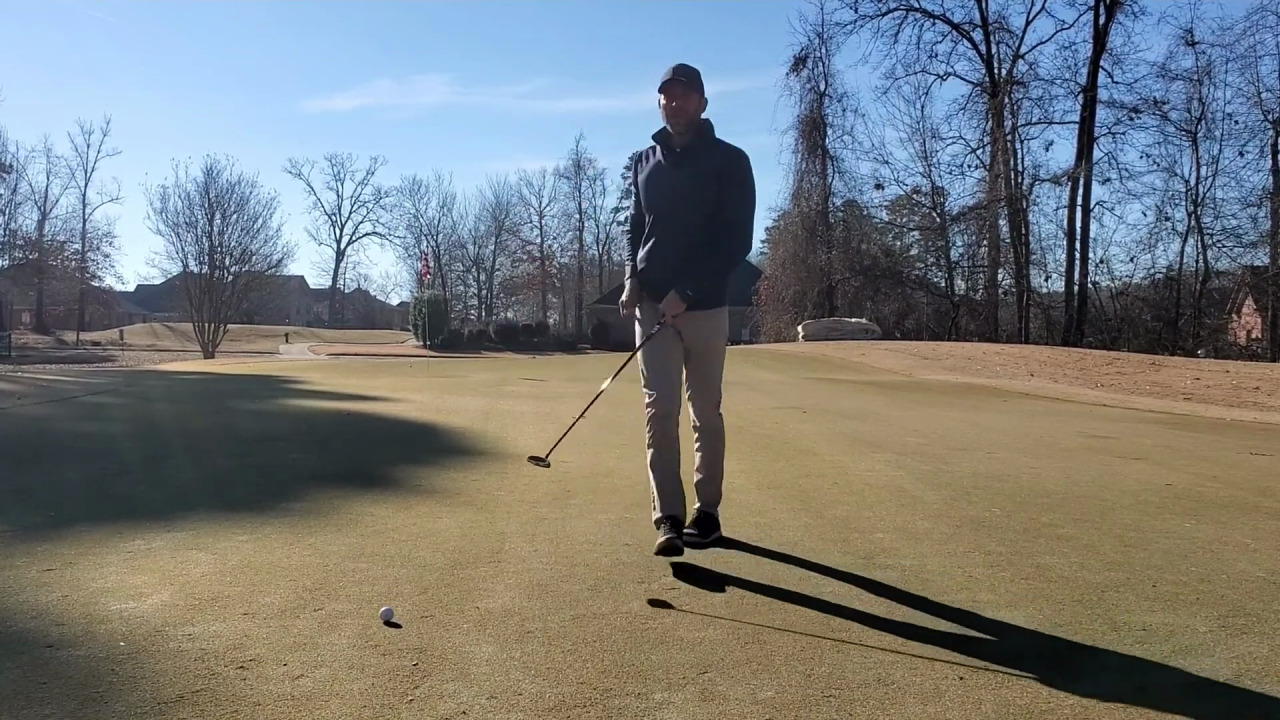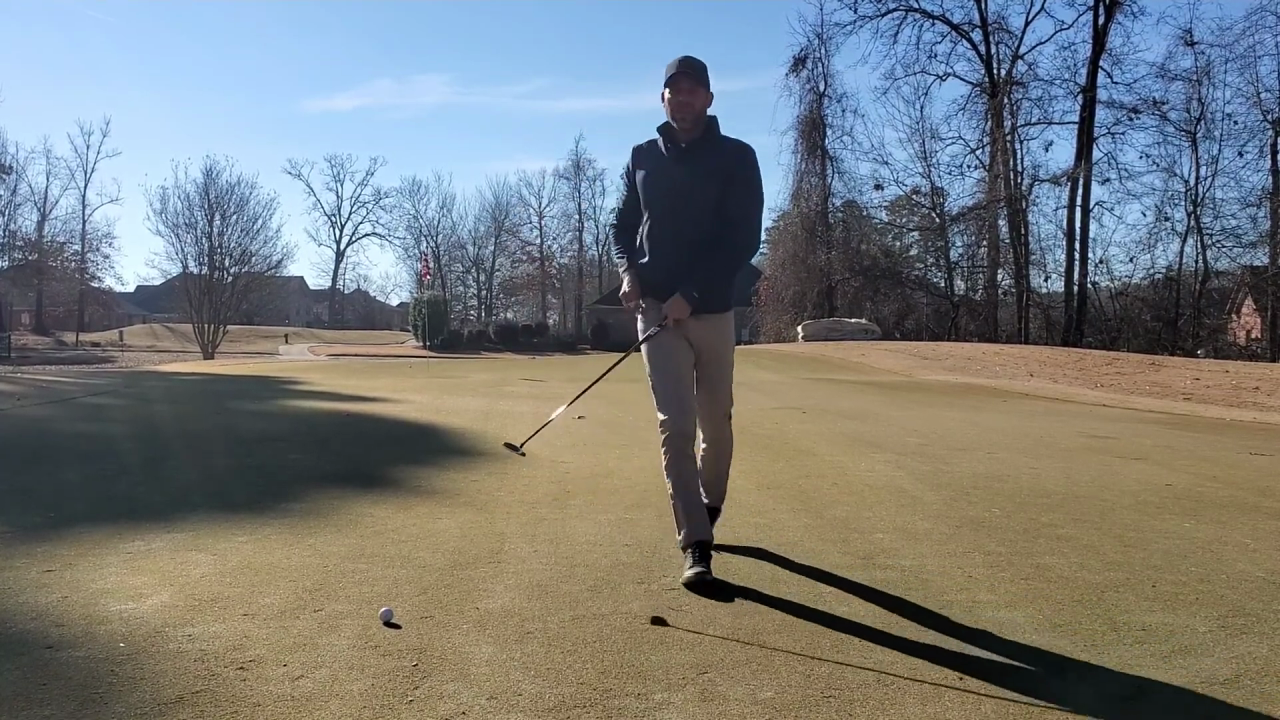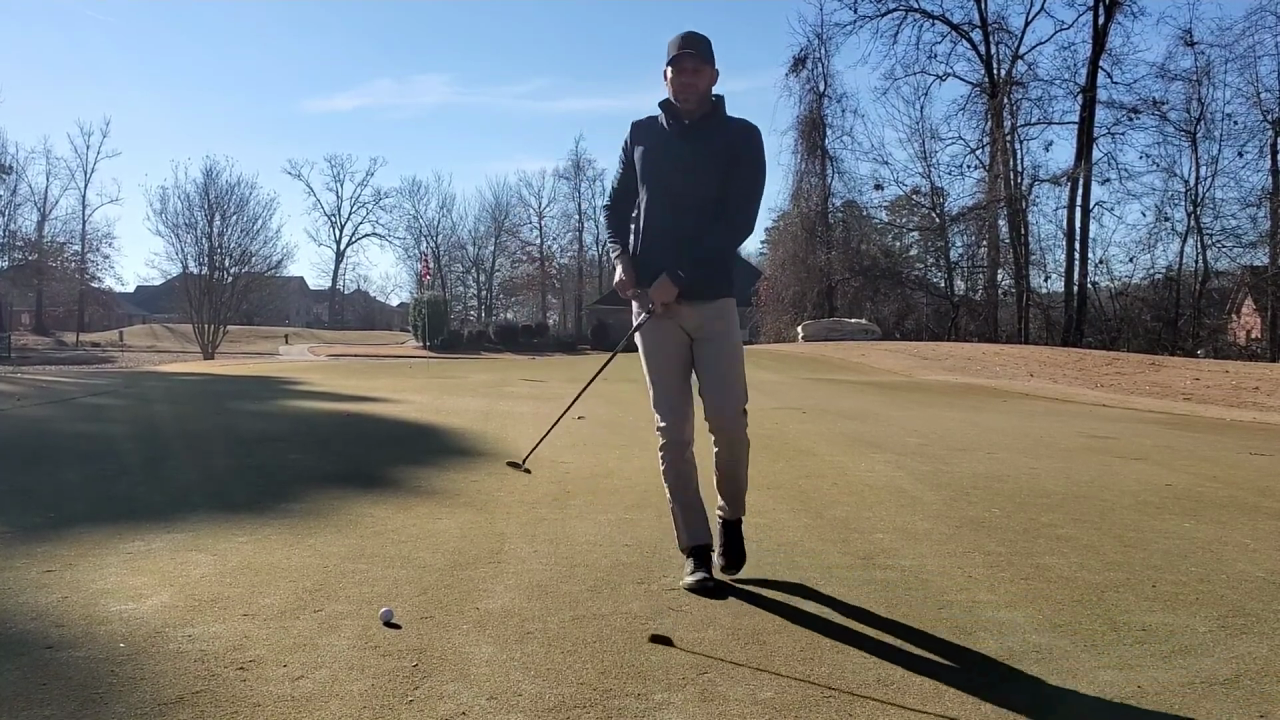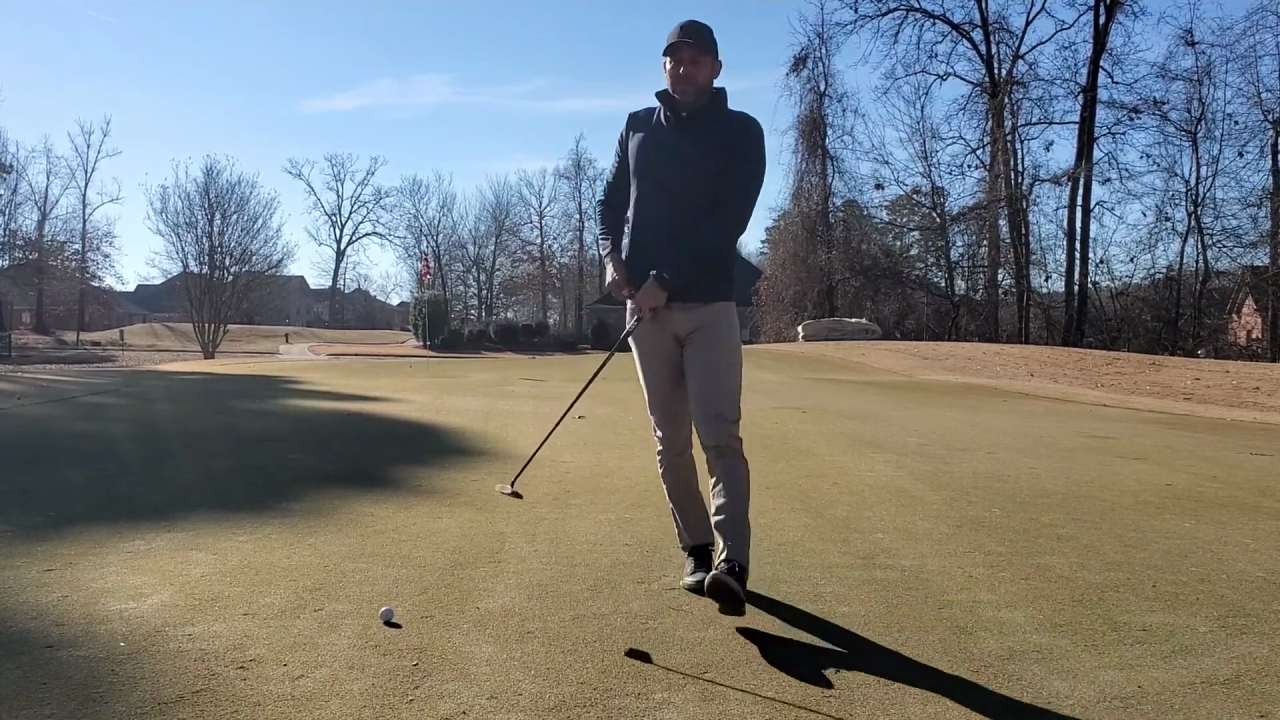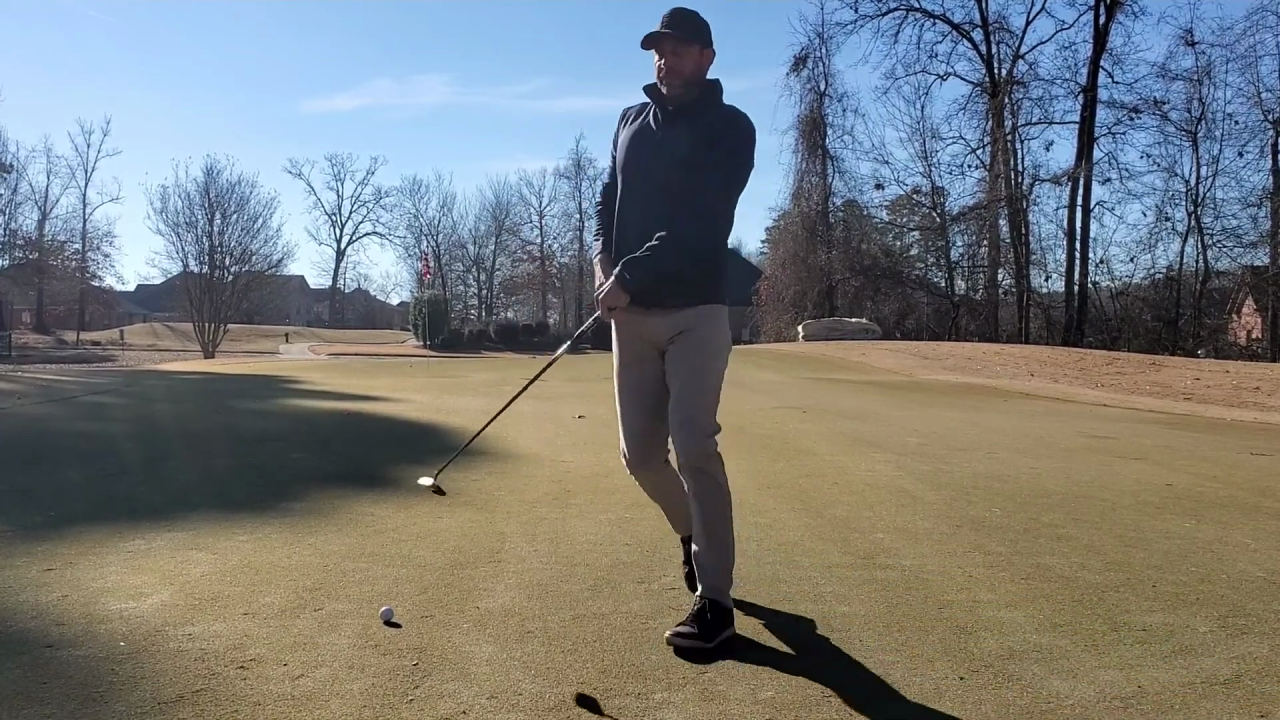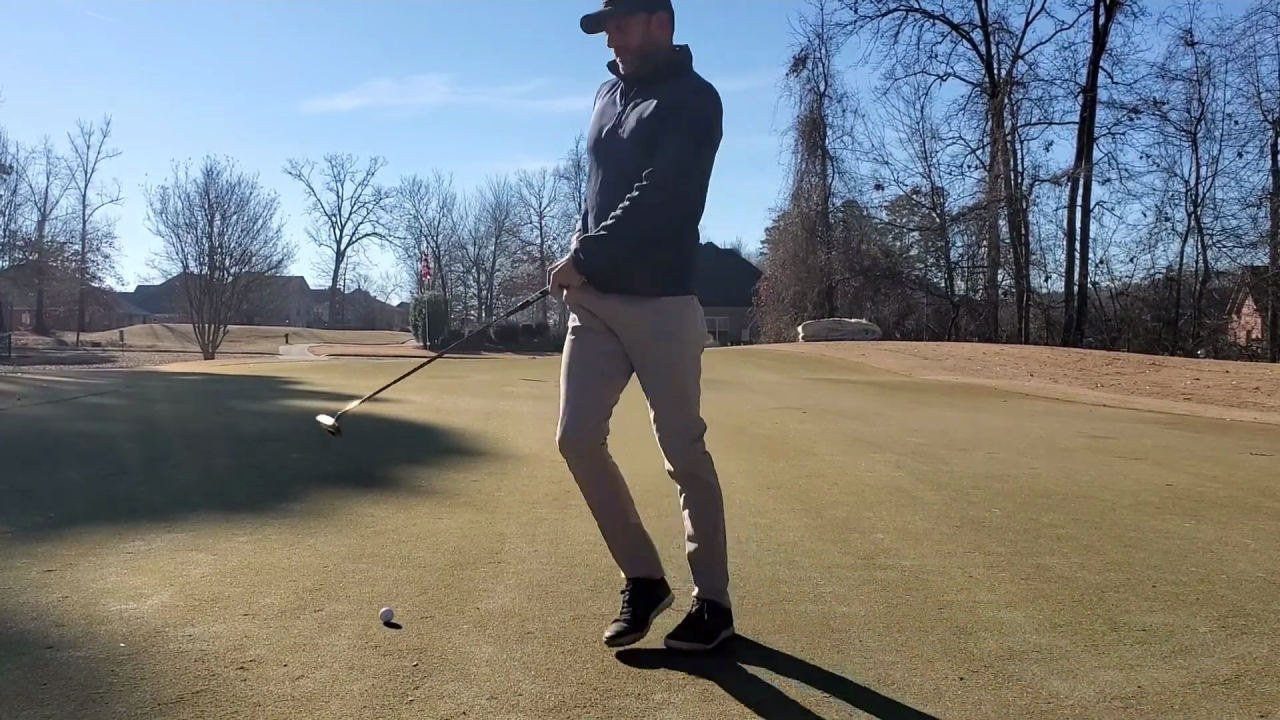
dt=0.2s
person 1, frame 1
left shoulder: (729, 161)
right shoulder: (644, 161)
left elbow: (738, 241)
left wrist: (686, 293)
right wrist: (631, 279)
left hip: (705, 307)
right hip: (652, 304)
left knee: (706, 413)
right knee: (661, 408)
left ankle: (707, 511)
right ankle: (670, 521)
person 1, frame 2
left shoulder: (736, 157)
right shoulder: (642, 158)
left elbow: (745, 241)
right elbow: (623, 226)
left wrist: (692, 294)
right wrist: (629, 273)
left hip: (713, 311)
right hip: (656, 308)
left knee: (714, 421)
right knee: (675, 424)
left ankle: (711, 501)
right ankle: (696, 545)
person 1, frame 3
left shoulder: (740, 137)
right shoulder: (640, 135)
left elbow: (739, 222)
right elbow: (616, 206)
left wrist: (679, 277)
right wrist: (622, 259)
left hip: (712, 301)
right hip: (653, 303)
left knee: (729, 420)
right knee: (673, 430)
left ankle: (731, 517)
right ankle: (697, 549)
person 1, frame 4
left shoulder: (741, 132)
right shoulder: (637, 126)
left elbow: (730, 220)
right elbow: (610, 202)
left wrist: (665, 280)
right wrist: (613, 258)
left hip: (710, 306)
right hip: (647, 307)
left knee: (718, 432)
right knee: (671, 439)
left ankle: (733, 569)
right ankle: (697, 547)
person 1, frame 5
left shoulder: (730, 127)
right shoulder: (631, 121)
left elbow: (702, 220)
right elbow: (608, 201)
left wrist: (627, 276)
right wrist: (603, 263)
left hip: (696, 312)
right hip: (631, 313)
left knee: (695, 448)
right knee: (641, 453)
left ankle: (714, 602)
right ankle: (692, 533)
person 1, frame 6
left shoulder: (693, 99)
right shoulder: (608, 96)
left elbow: (658, 198)
left wrist: (583, 258)
right wrist: (578, 256)
left hip: (662, 301)
right hip: (595, 300)
left knee: (684, 451)
right knee: (577, 438)
left ankle: (713, 603)
right ankle: (644, 576)
